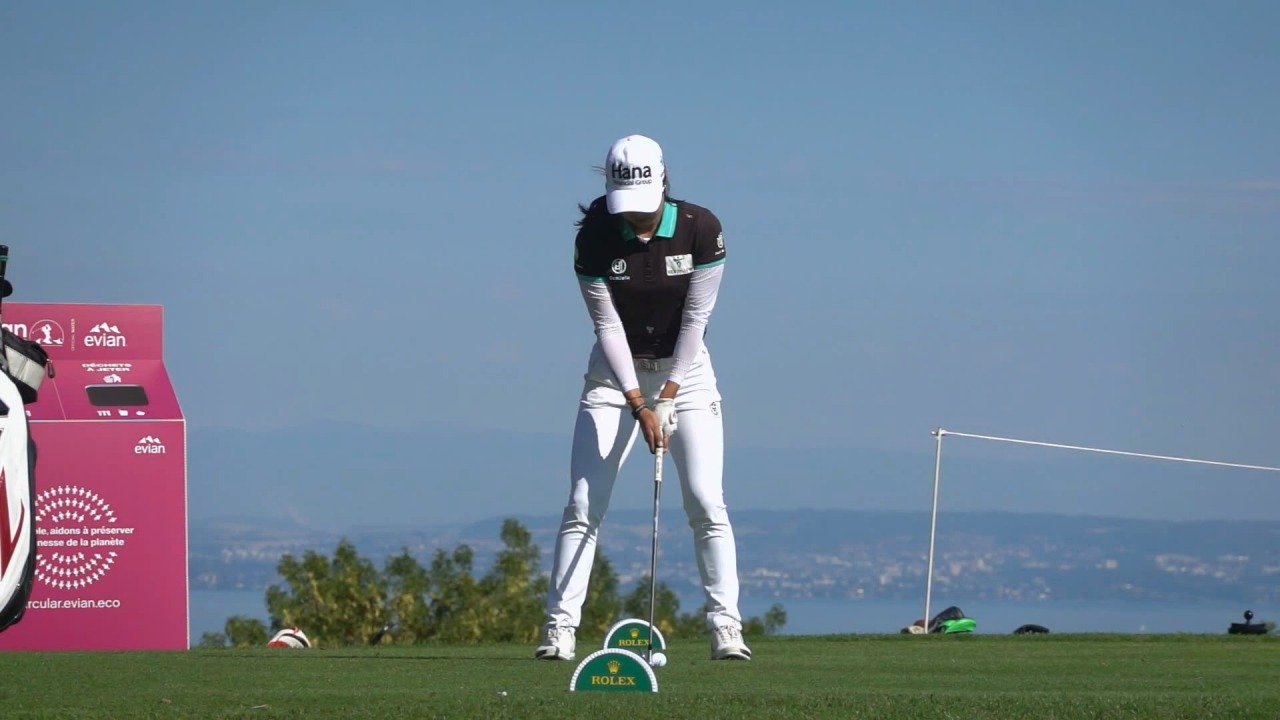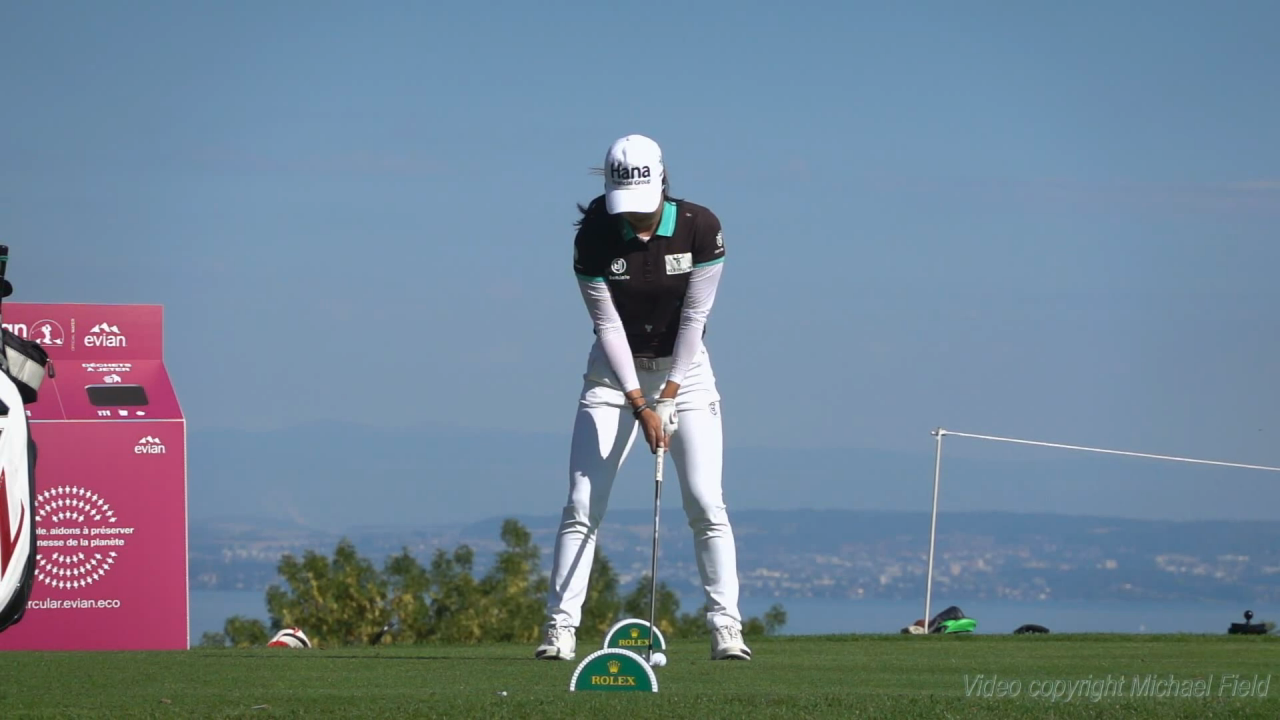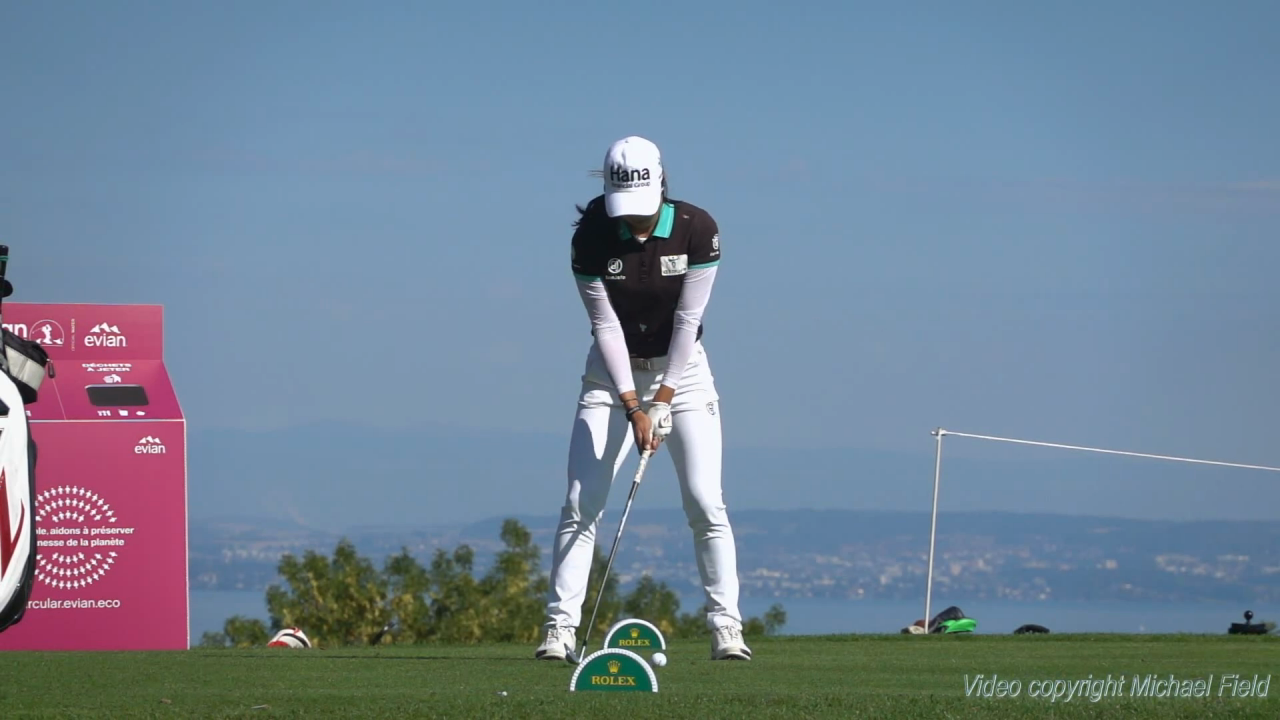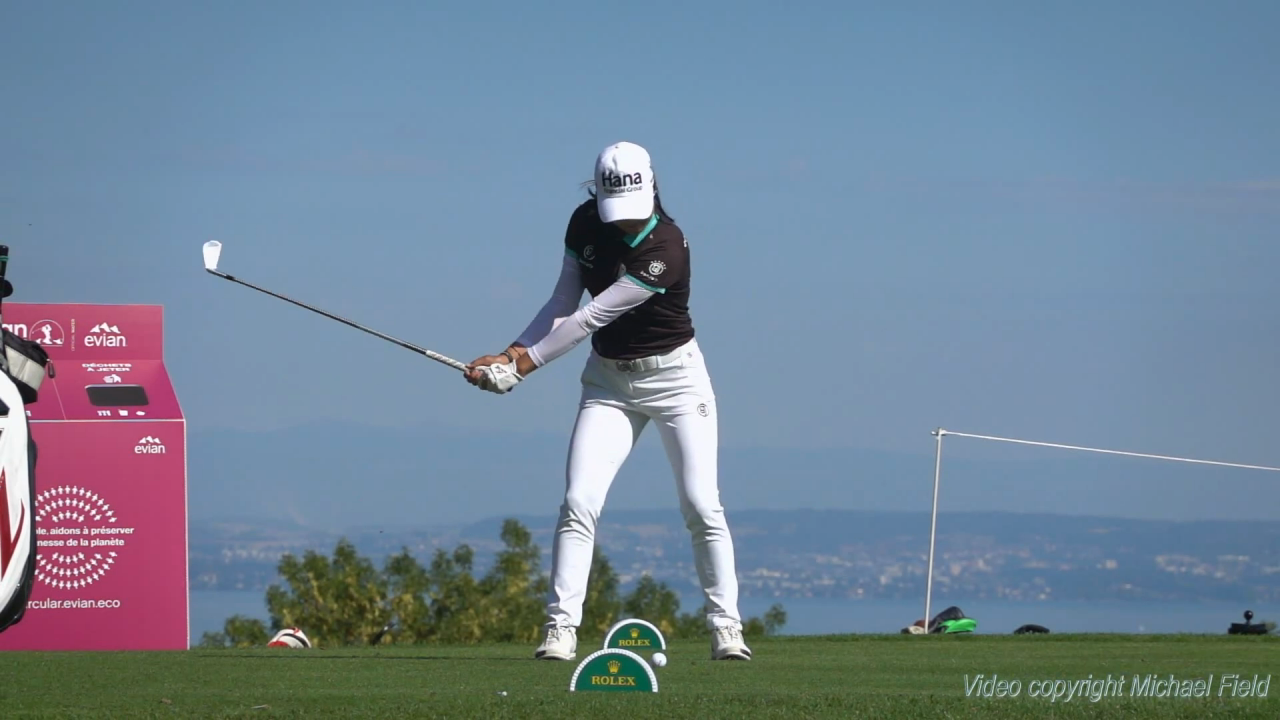
dt=1s
person 1, frame 1
left shoulder: (701, 228)
right shoulder: (594, 237)
left elbow: (696, 318)
right elbow: (608, 326)
left wrist: (667, 395)
right wrist: (638, 404)
left hip: (685, 369)
right hip: (616, 371)
left knee: (706, 501)
right knee: (584, 501)
left ankle: (726, 627)
right ankle: (560, 627)
person 1, frame 2
left shoulder: (700, 227)
right shoulder: (594, 237)
left elbow: (695, 317)
right elbow: (608, 325)
left wrist: (667, 397)
right wrist: (638, 404)
left hip: (684, 369)
right hip: (615, 371)
left knee: (705, 500)
right knee: (583, 501)
left ankle: (726, 625)
right ankle: (560, 626)
person 1, frame 3
left shoulder: (696, 228)
right shoulder: (591, 237)
left elbow: (687, 319)
right elbow: (605, 325)
left wrist: (662, 400)
right wrist: (633, 407)
left hip: (682, 370)
right hip: (612, 372)
left knee: (705, 501)
right knee: (581, 502)
left ankle: (727, 626)
right ankle: (560, 626)
person 1, frame 4
left shoulder: (665, 248)
right shoulder: (585, 224)
left elbow: (593, 316)
right elbow: (562, 304)
left wrist: (525, 362)
right wrist: (511, 351)
left hip: (674, 377)
right hip: (608, 379)
left knee: (701, 504)
right knee: (578, 502)
left ankle: (727, 625)
right ankle: (561, 627)
